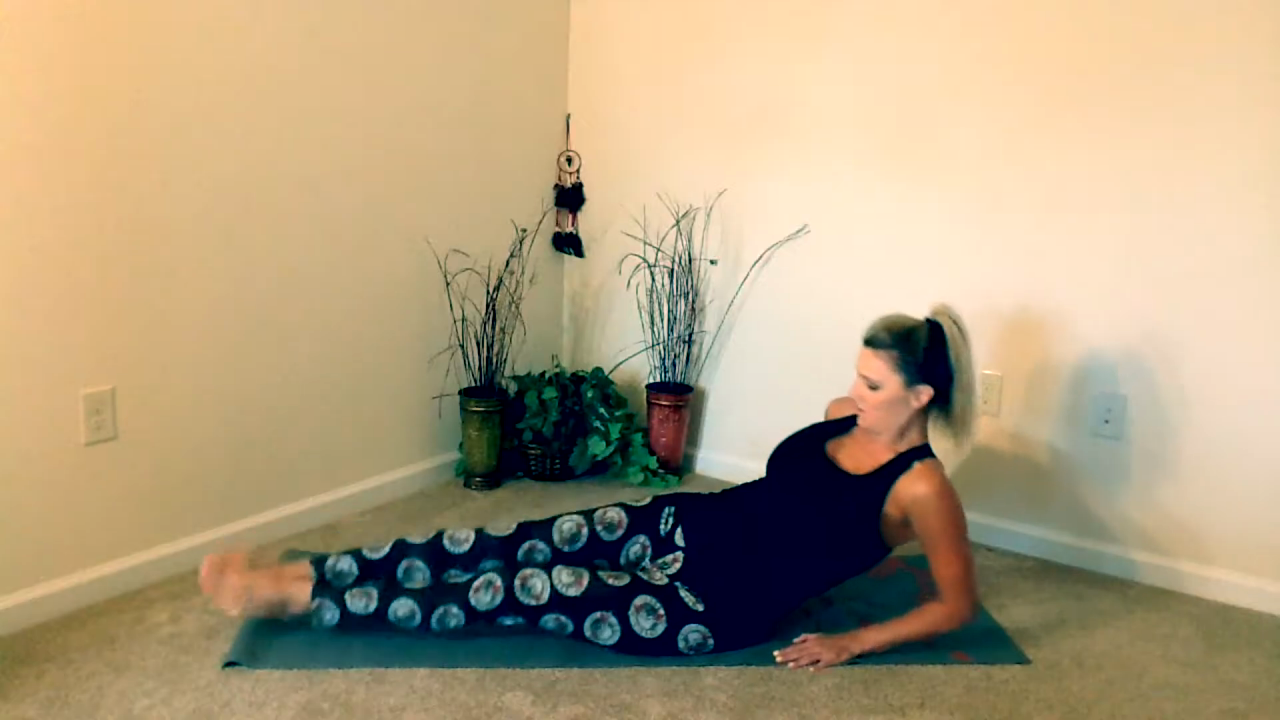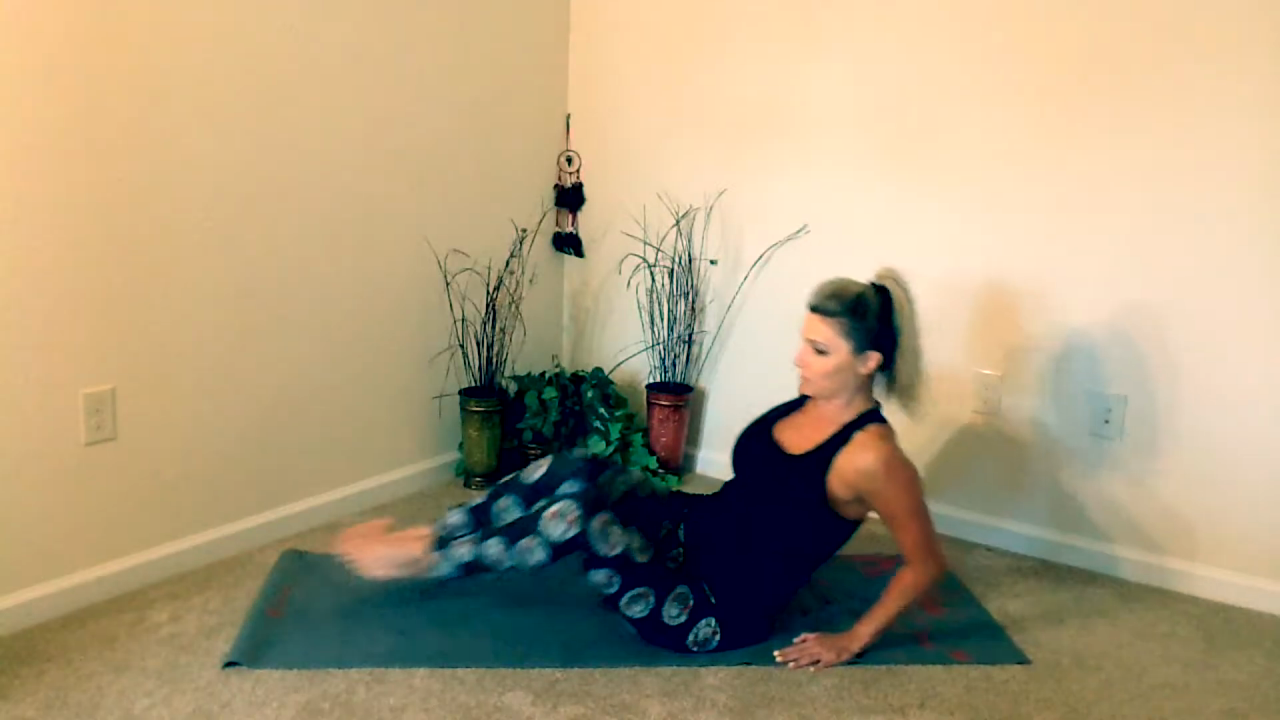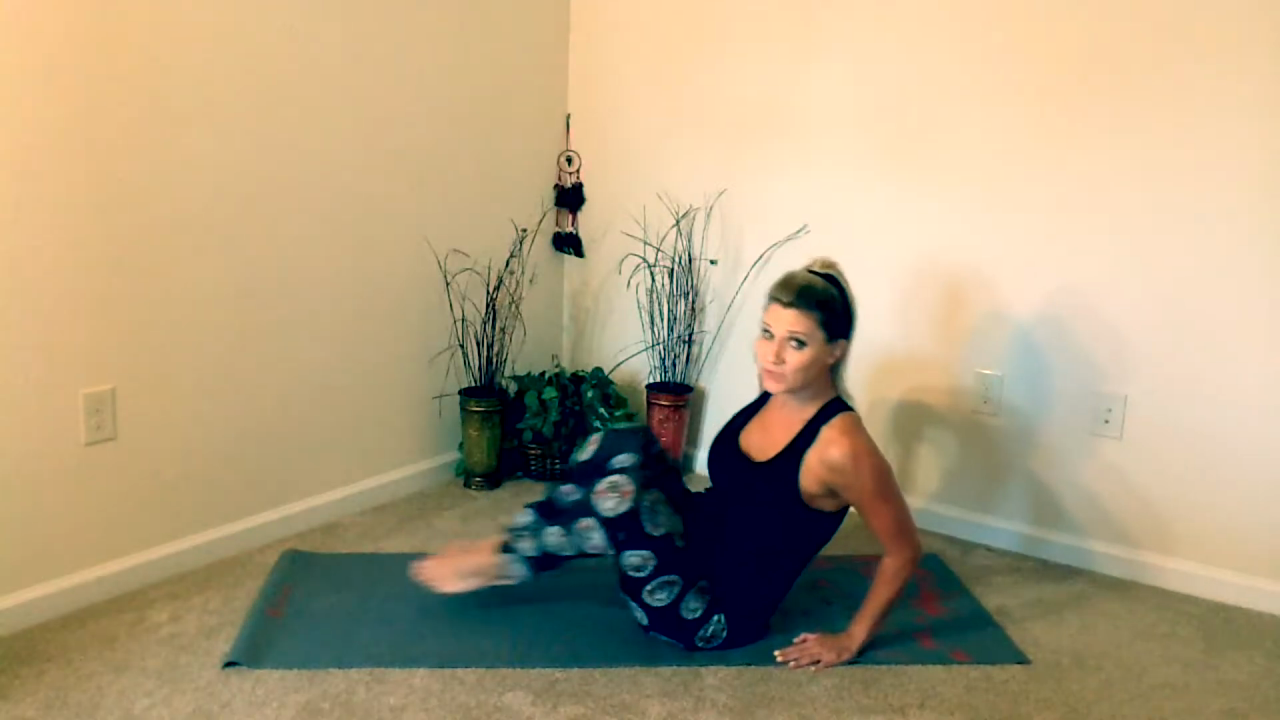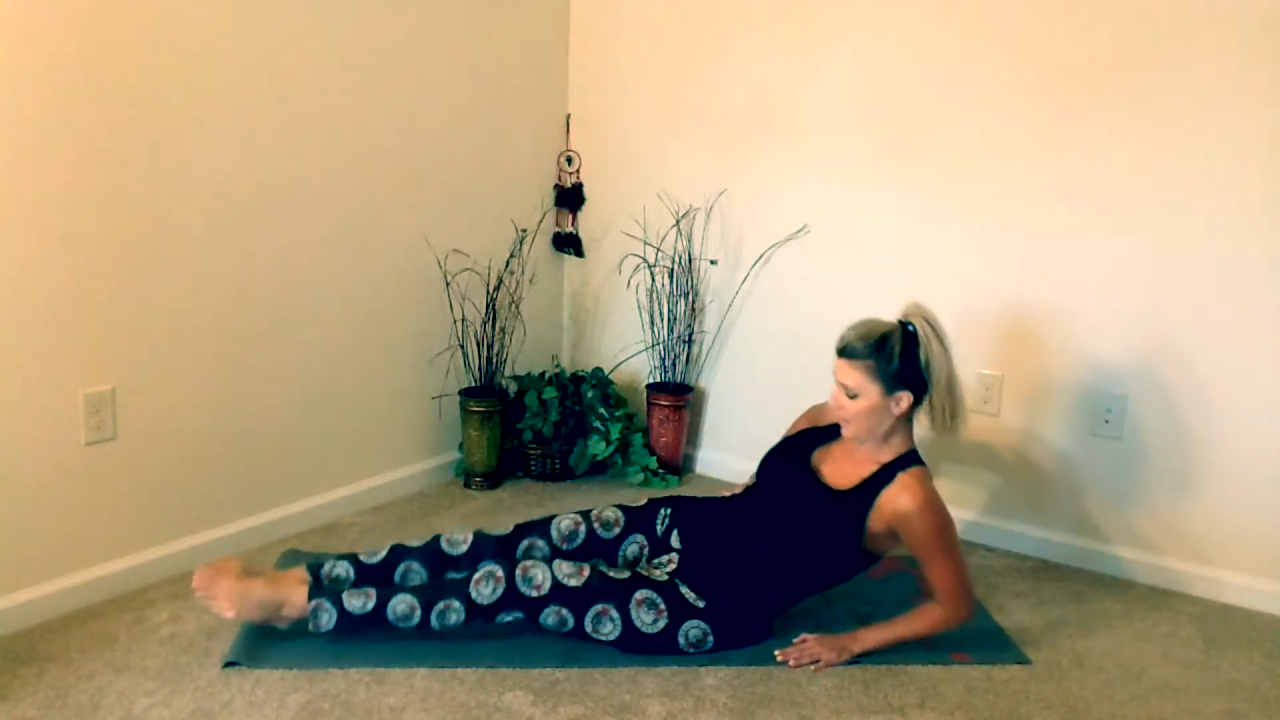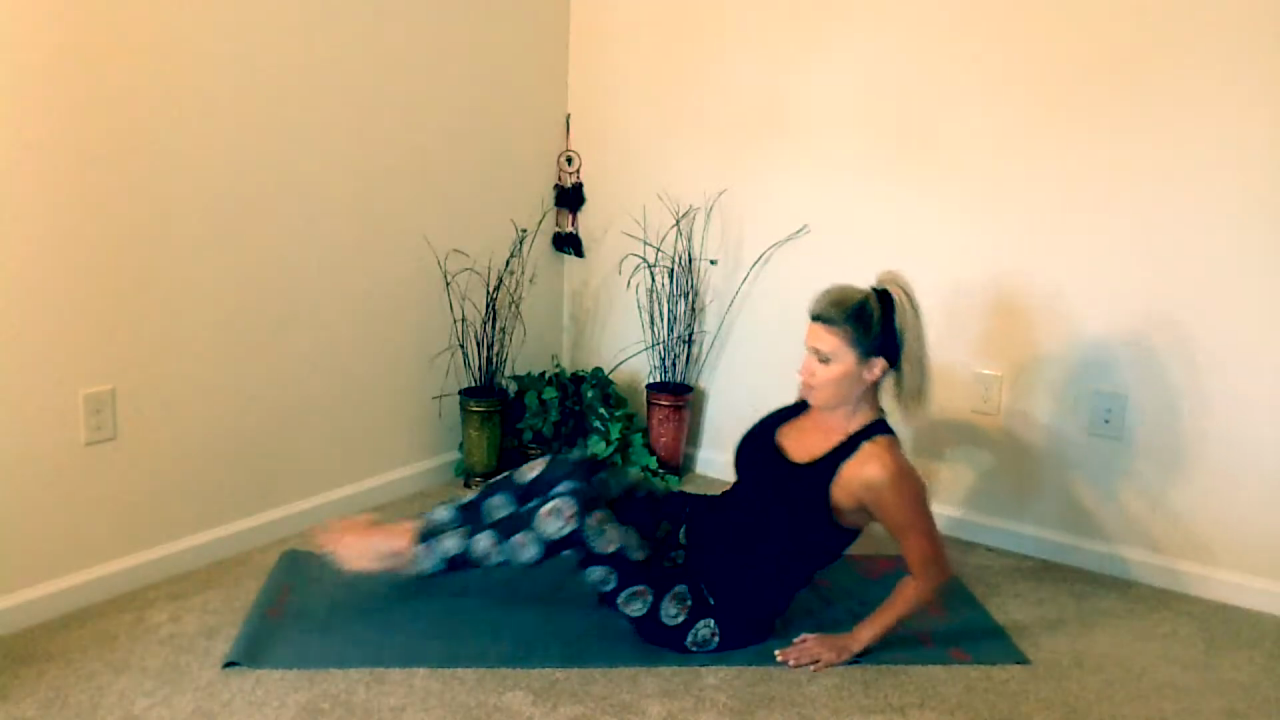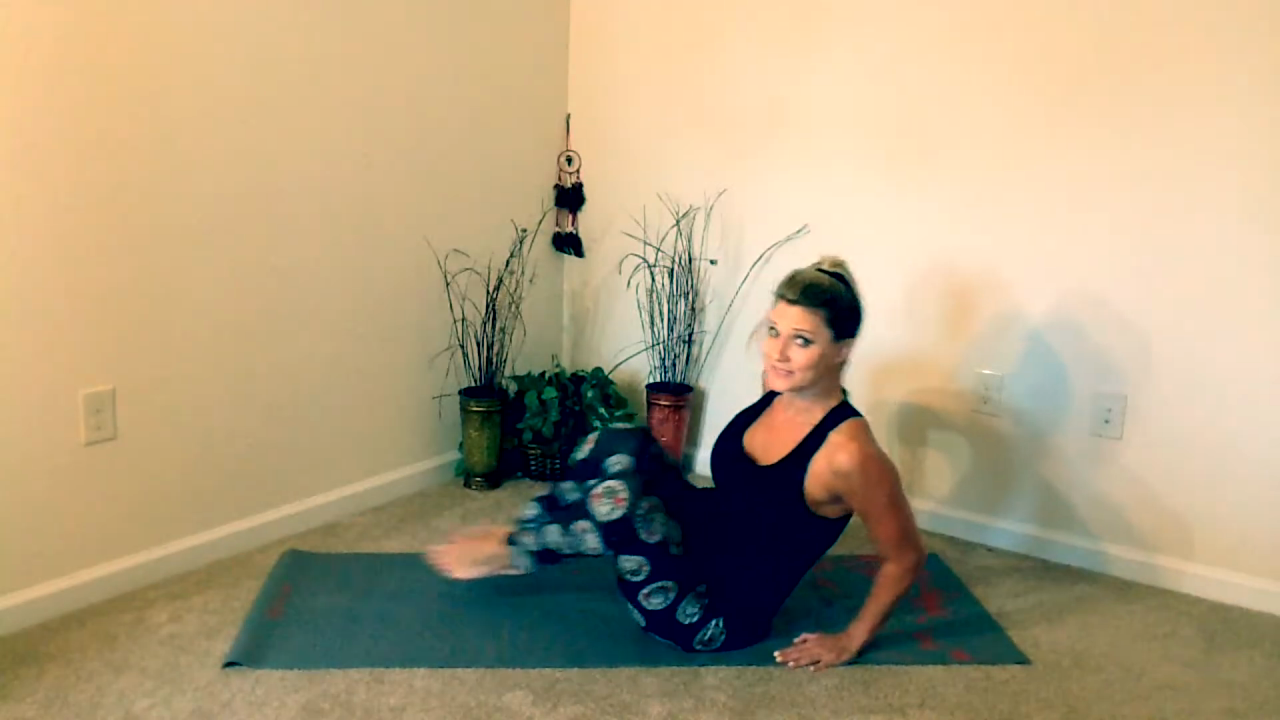
dt=0.4s
person 1, frame 1
left shoulder: (921, 488)
right shoulder: (845, 413)
left elbow: (957, 602)
left wrist: (850, 644)
left hip: (717, 611)
right hip: (685, 528)
left knee: (522, 592)
right knee: (508, 547)
left ankle: (300, 601)
right ankle: (300, 580)
person 1, frame 2
left shoulder: (872, 456)
right shoulder: (811, 398)
left elbow: (927, 564)
left wrist: (851, 642)
left hip: (708, 616)
right hip: (693, 535)
left knee: (573, 505)
right knee: (573, 472)
left ankle: (434, 554)
right ankle: (444, 539)
person 1, frame 3
left shoulder: (843, 448)
right shoulder: (779, 390)
left elbow: (902, 553)
left wrist: (849, 640)
left hip: (711, 611)
left knee: (625, 481)
right knee: (625, 451)
left ankle: (505, 560)
right ankle: (515, 546)
person 1, frame 4
left shoulder: (906, 500)
right shoulder: (824, 420)
left elbow: (954, 603)
left wrist: (850, 642)
left hip: (709, 610)
right hip: (680, 529)
left knee: (518, 588)
right knee: (504, 548)
left ankle: (297, 607)
right ankle: (298, 587)
person 1, frame 5
left shoulder: (879, 470)
right shoulder: (814, 401)
left elbow: (932, 573)
left wrist: (851, 643)
left hip: (708, 615)
right hip: (695, 535)
left knee: (566, 507)
right knee: (565, 474)
left ankle: (423, 550)
right ankle: (425, 534)
person 1, frame 6
left shoulder: (845, 456)
right shoulder: (783, 388)
left elbow: (904, 557)
left wrist: (851, 640)
left hip: (711, 615)
left knee: (620, 489)
right knee: (622, 446)
left ankle: (514, 549)
right ankle: (525, 538)
